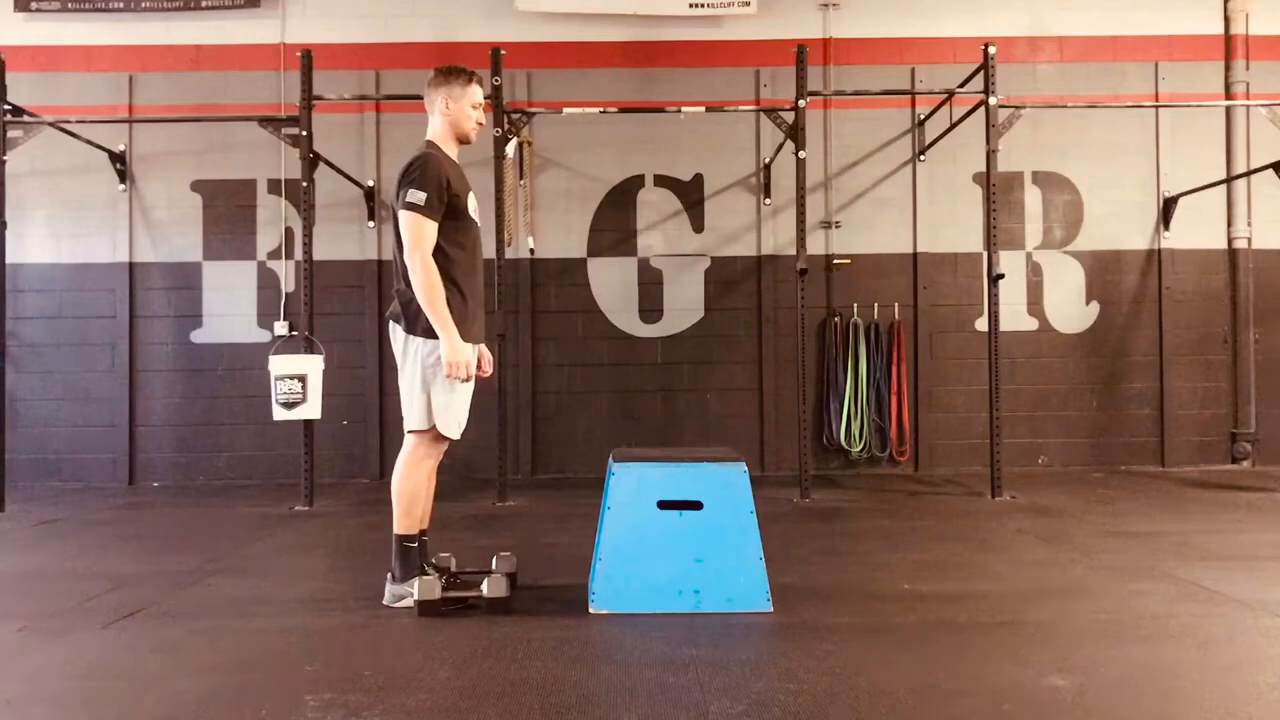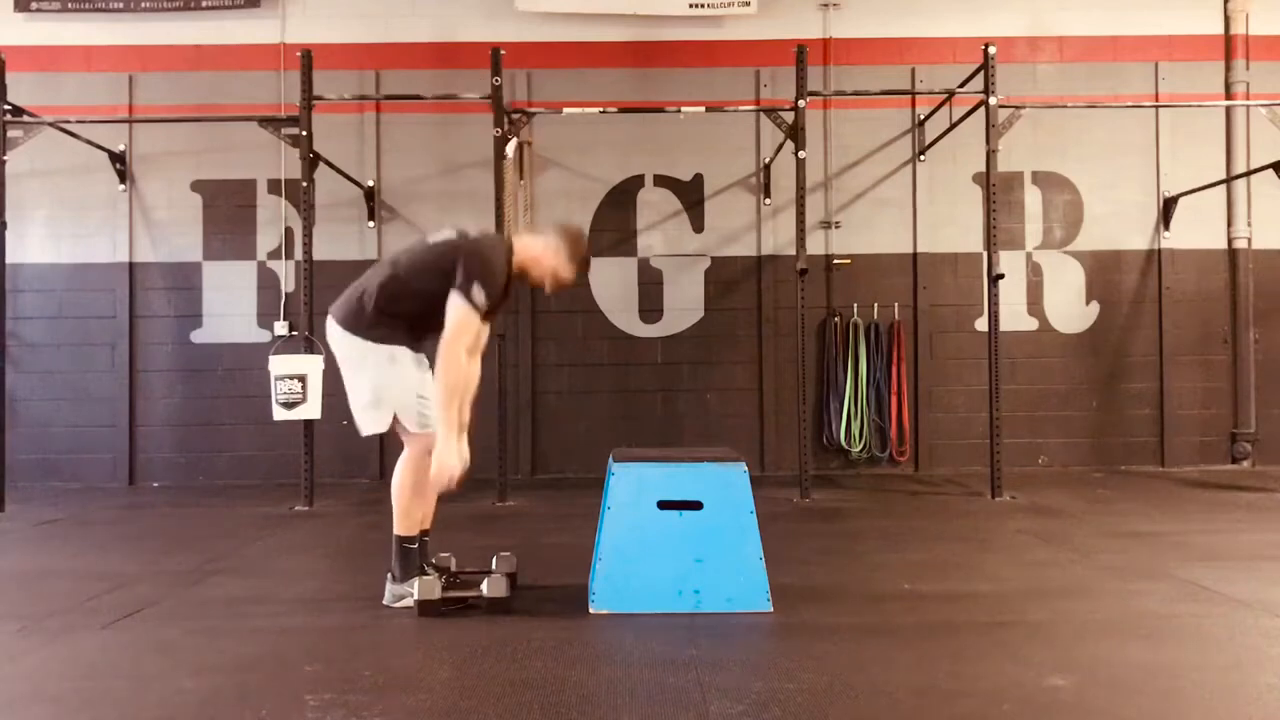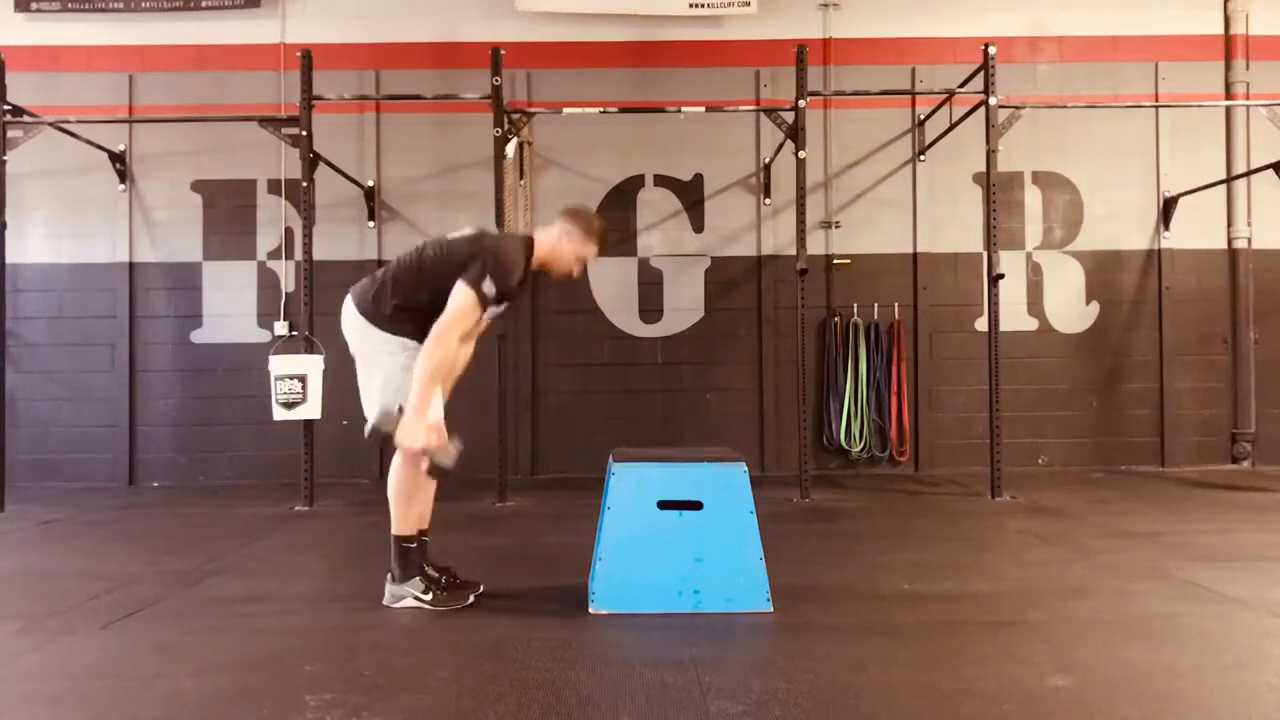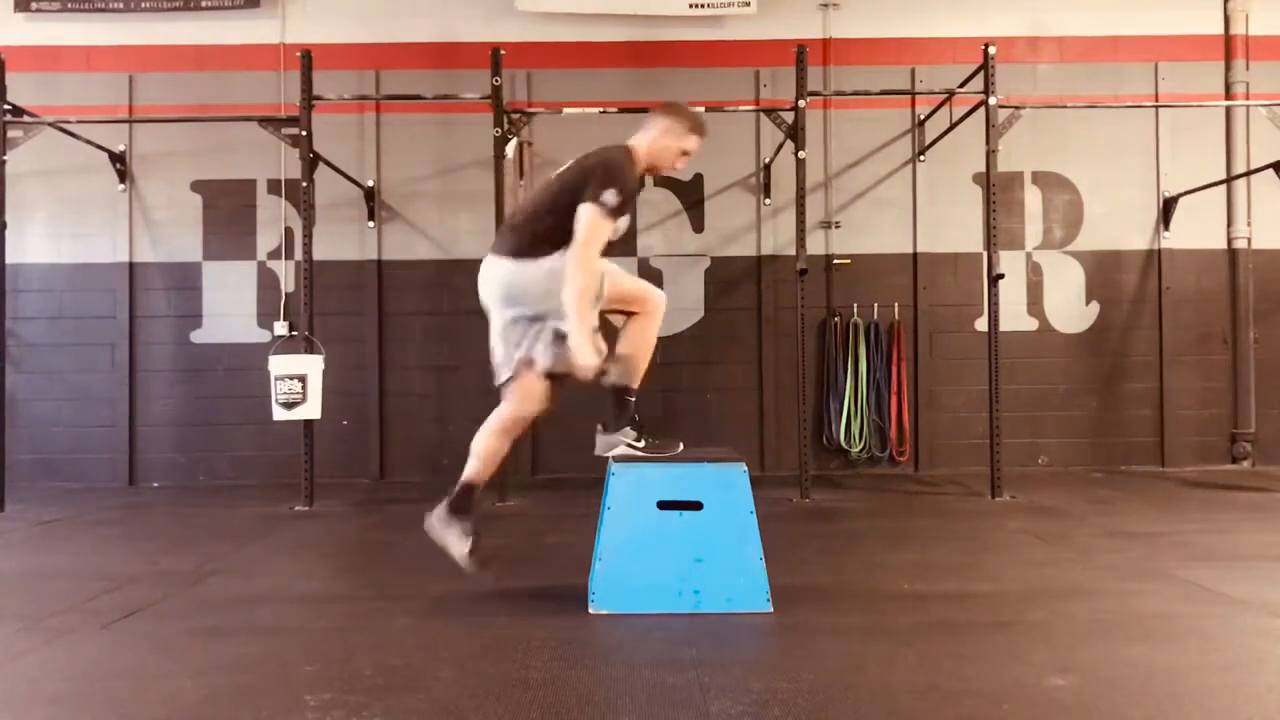
dt=1s
person 1, frame 1
left shoulder: (451, 172)
right shoulder: (426, 169)
right elbow: (418, 258)
left wrist: (473, 337)
right wrist: (449, 337)
left hip: (452, 334)
right hip: (433, 334)
left knee: (432, 445)
right knee: (424, 443)
left ankle: (418, 565)
right ankle: (403, 575)
person 1, frame 2
left shoulder: (498, 269)
right shoulder: (486, 267)
left elbow: (470, 357)
right elbow: (451, 354)
left wrist: (459, 431)
right wrist: (448, 437)
left hip: (386, 329)
right hip: (368, 330)
left knee: (427, 439)
right knee: (424, 438)
left ankle: (418, 565)
right ankle: (406, 577)
person 1, frame 3
left shoulder: (513, 264)
right shoulder: (503, 263)
left elbow: (465, 339)
right elbow: (445, 336)
left wrist: (435, 407)
right wrist: (417, 416)
left hip: (399, 321)
right hip: (379, 318)
left knee: (429, 446)
right knee: (418, 446)
left ankle: (418, 563)
right ankle: (404, 576)
person 1, frame 4
left shoulder: (609, 167)
right shoulder: (617, 172)
left elbow: (584, 255)
right elbow: (583, 255)
left wrist: (584, 330)
right wrist: (580, 339)
left hip: (506, 274)
right hip: (525, 270)
left knee: (524, 403)
right knee: (647, 302)
left ankle: (454, 511)
right ankle: (621, 428)
